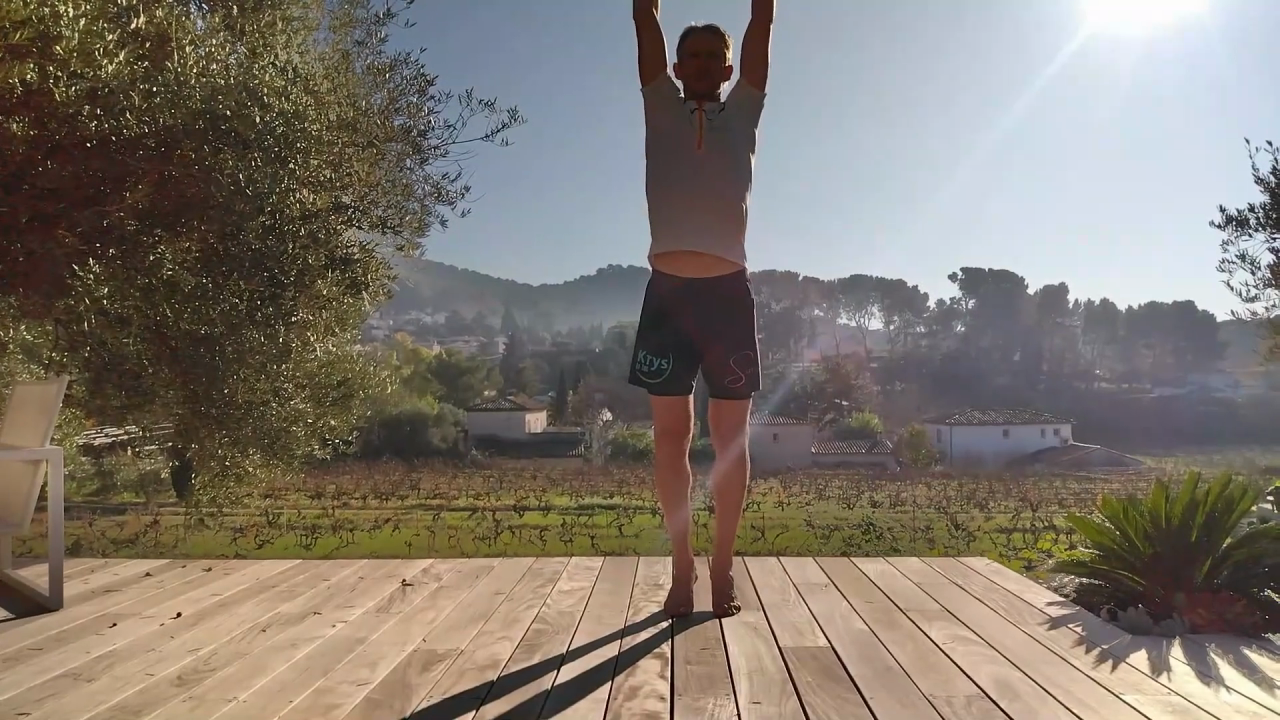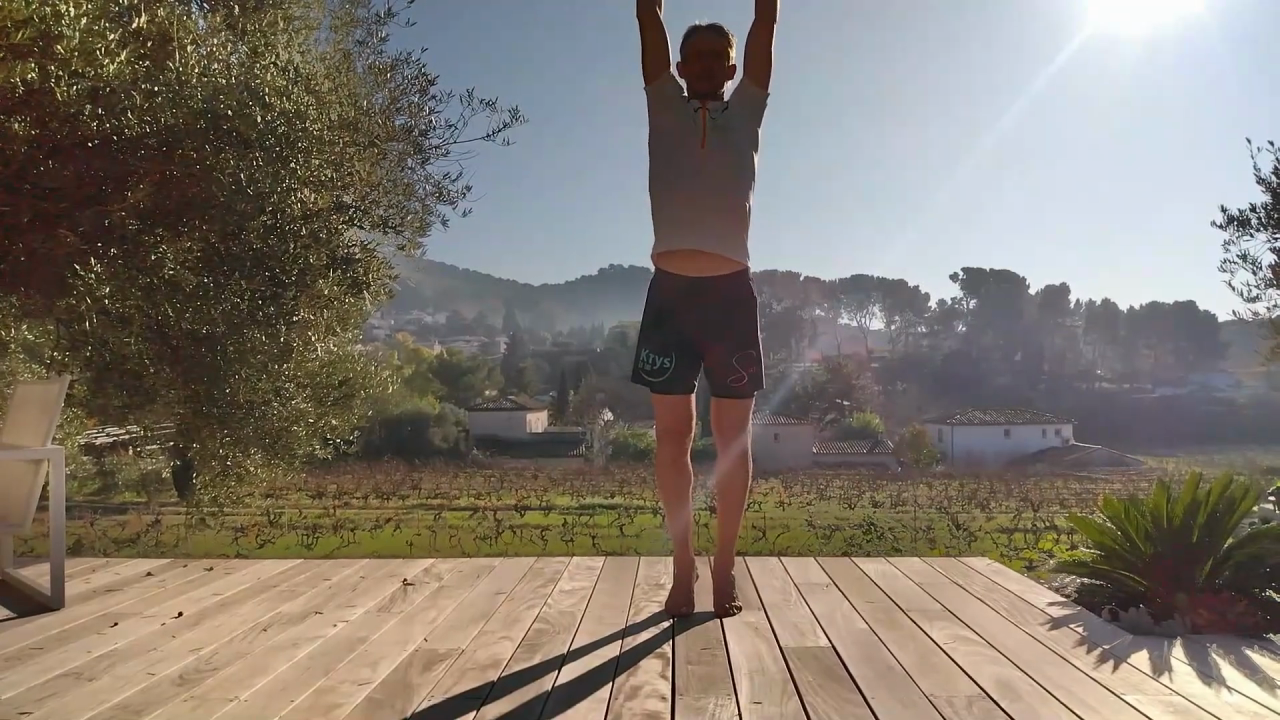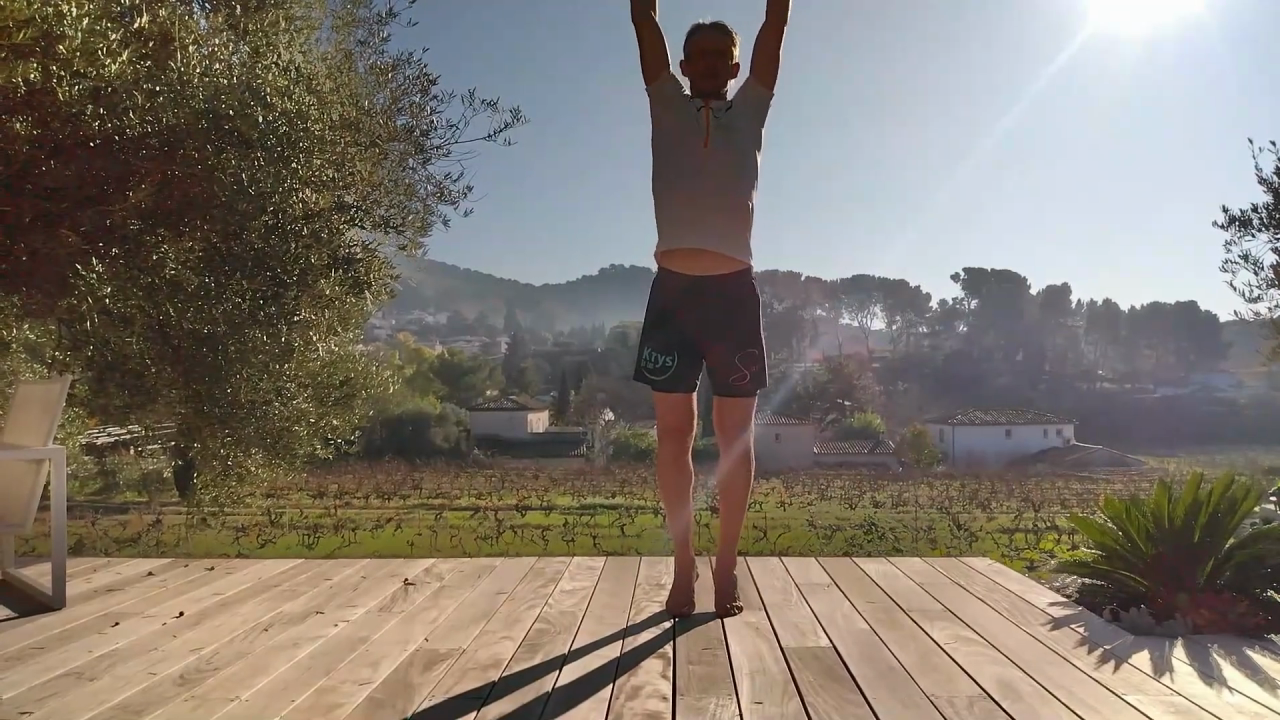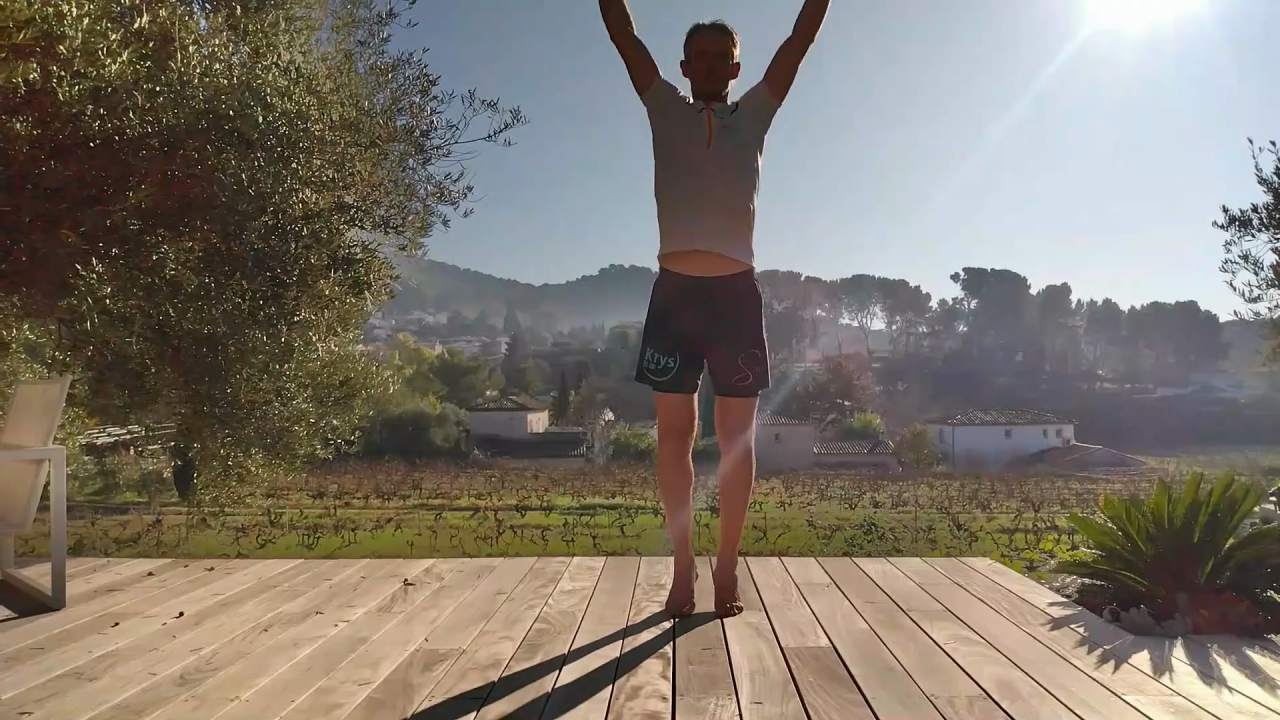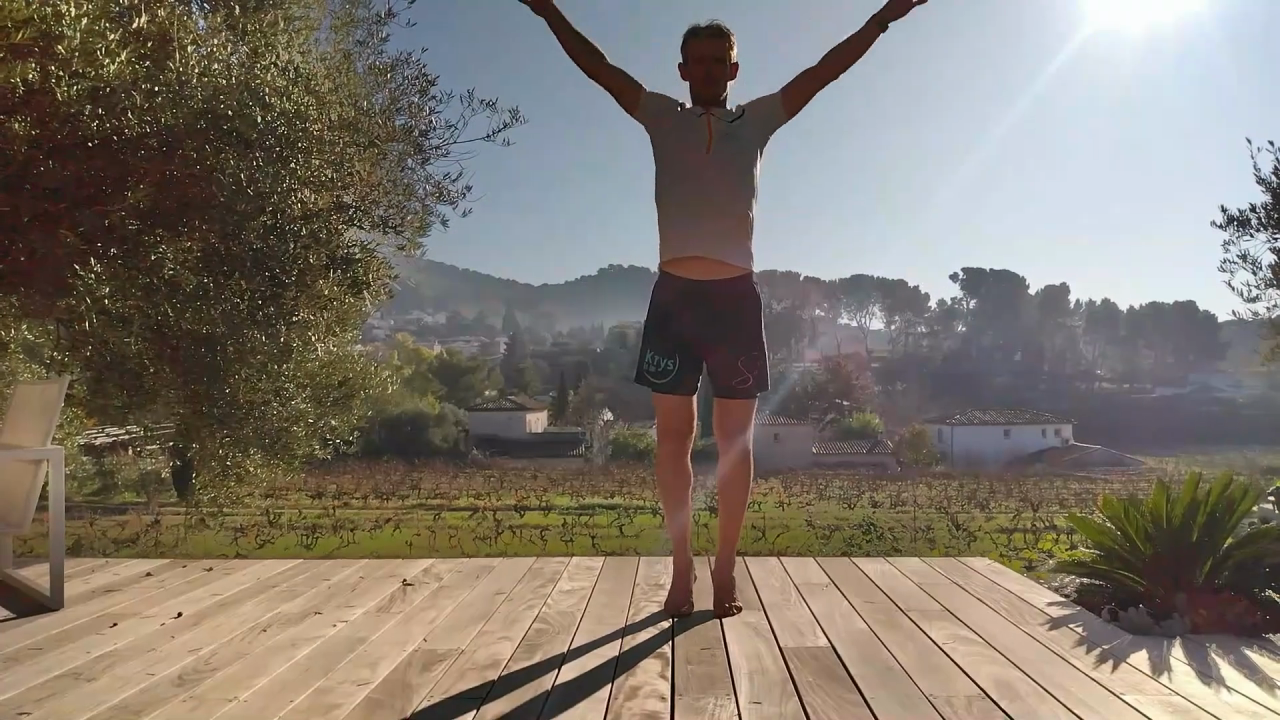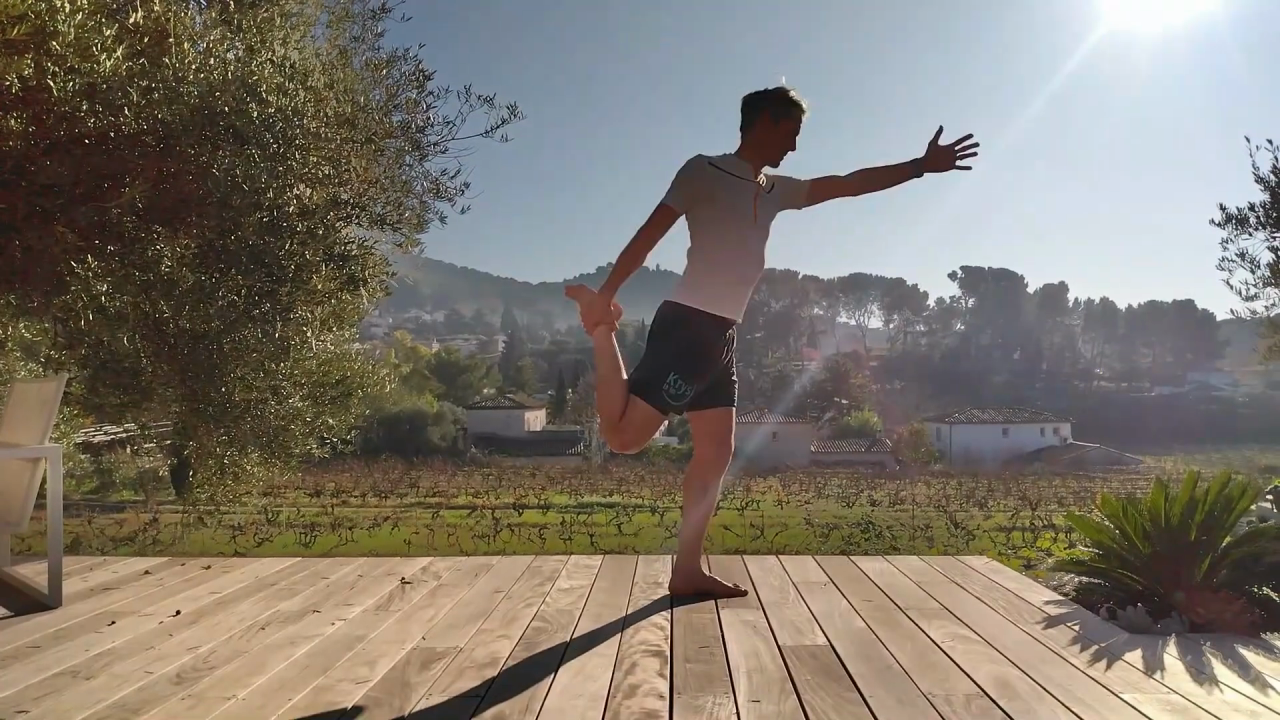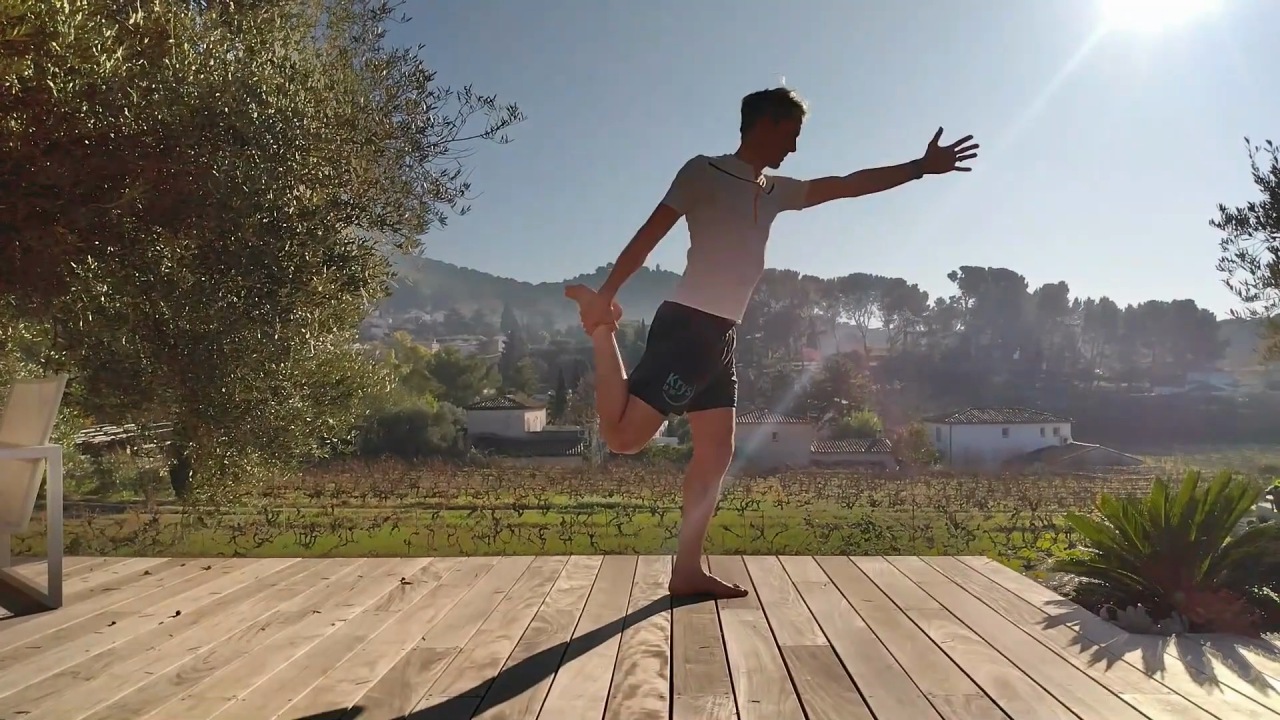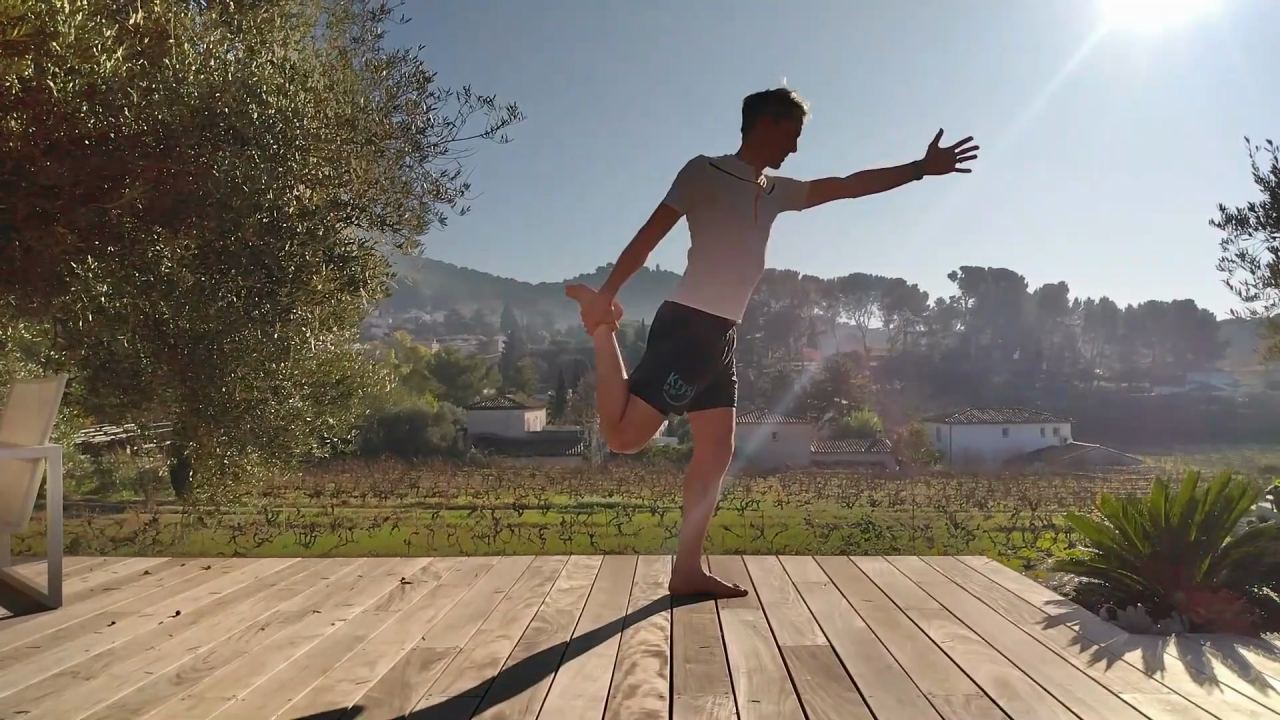
dt=0.4s
person 1, frame 1
left shoulder: (742, 112)
right shoulder: (662, 108)
left hip: (727, 291)
right hip: (668, 291)
left knee: (730, 439)
right knee: (671, 436)
left ankle: (722, 568)
right ankle: (682, 567)
person 1, frame 2
left shoulder: (746, 111)
right shoulder: (664, 107)
left hip: (731, 291)
right hip: (670, 290)
left knee: (732, 439)
right knee: (672, 436)
left ankle: (724, 568)
right ankle: (683, 567)
person 1, frame 3
left shoulder: (749, 111)
right shoulder: (667, 107)
left hip: (733, 290)
right hip: (673, 289)
left knee: (735, 437)
right knee: (674, 433)
left ankle: (726, 567)
right ankle: (683, 567)
person 1, frame 4
left shoulder: (753, 115)
right shoulder: (665, 109)
left hip: (735, 292)
right hip: (674, 291)
left knee: (736, 438)
right knee: (674, 433)
left ankle: (726, 569)
right ankle: (683, 567)
person 1, frame 5
left shoulder: (755, 121)
right shoulder: (663, 117)
left elbow: (824, 71)
right elbow: (599, 68)
left hip: (735, 295)
right hip: (674, 294)
left knee: (734, 438)
right knee: (675, 434)
left ankle: (724, 569)
right ankle: (682, 568)
person 1, frame 6
left shoulder: (774, 191)
right shoulder: (703, 171)
left elbow: (849, 184)
right elbow: (648, 234)
left wrist: (920, 167)
right wrist: (605, 297)
left hip: (719, 335)
right hip: (688, 325)
left knee: (715, 453)
right knee: (623, 435)
left ankle: (688, 570)
person 1, frame 7
left shoulder: (774, 191)
right shoulder: (704, 171)
left elbow: (850, 185)
right elbow: (648, 235)
left wrist: (921, 167)
right wrist: (605, 296)
left hip: (719, 335)
right hip: (687, 325)
left knee: (715, 453)
right knee: (622, 436)
left ankle: (687, 570)
person 1, frame 8
left shoulder: (776, 191)
right shoulder: (705, 171)
left elbow: (849, 186)
right elbow: (649, 235)
left wrist: (921, 168)
right wrist: (606, 296)
left hip: (720, 335)
right hip: (687, 325)
left knee: (715, 453)
right knee: (622, 435)
left ankle: (688, 570)
